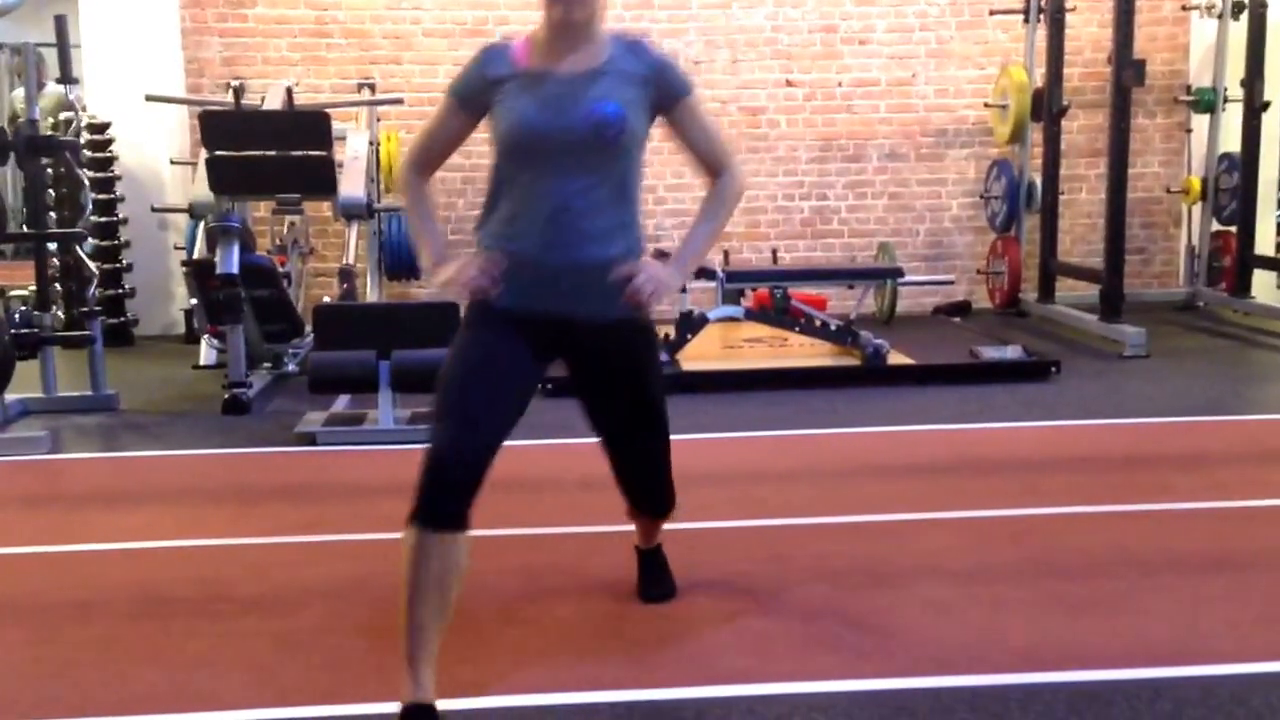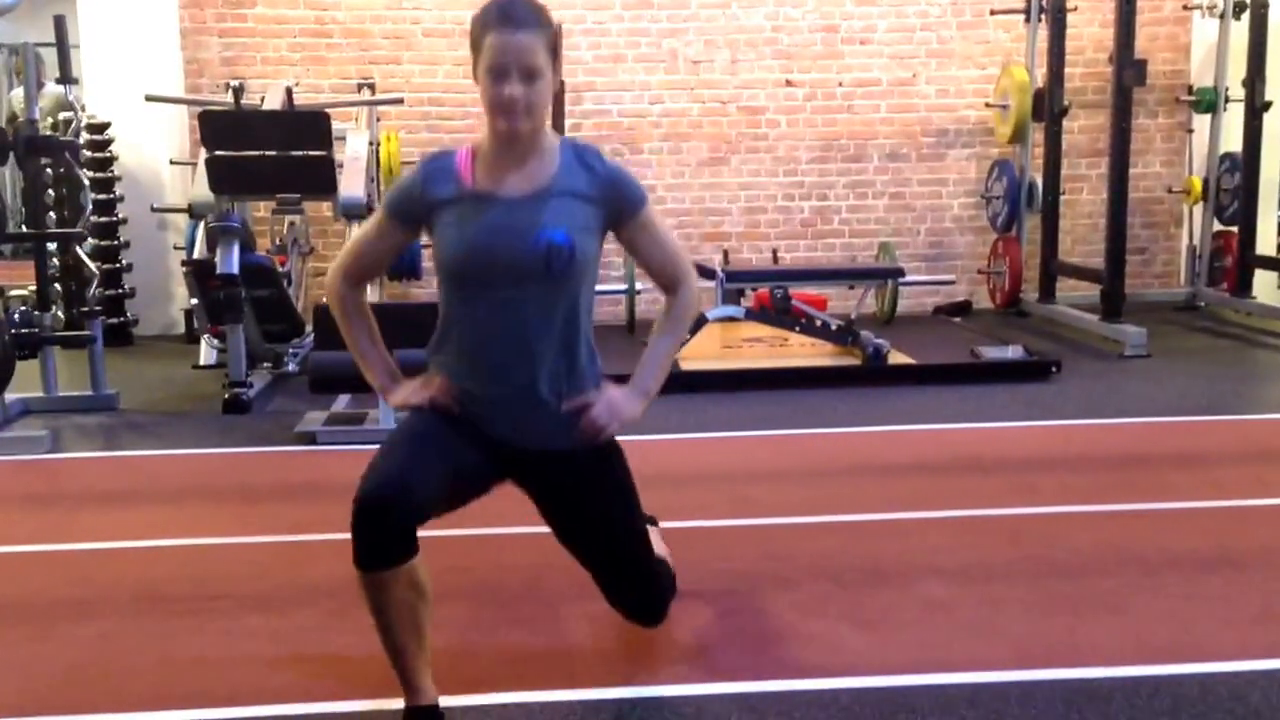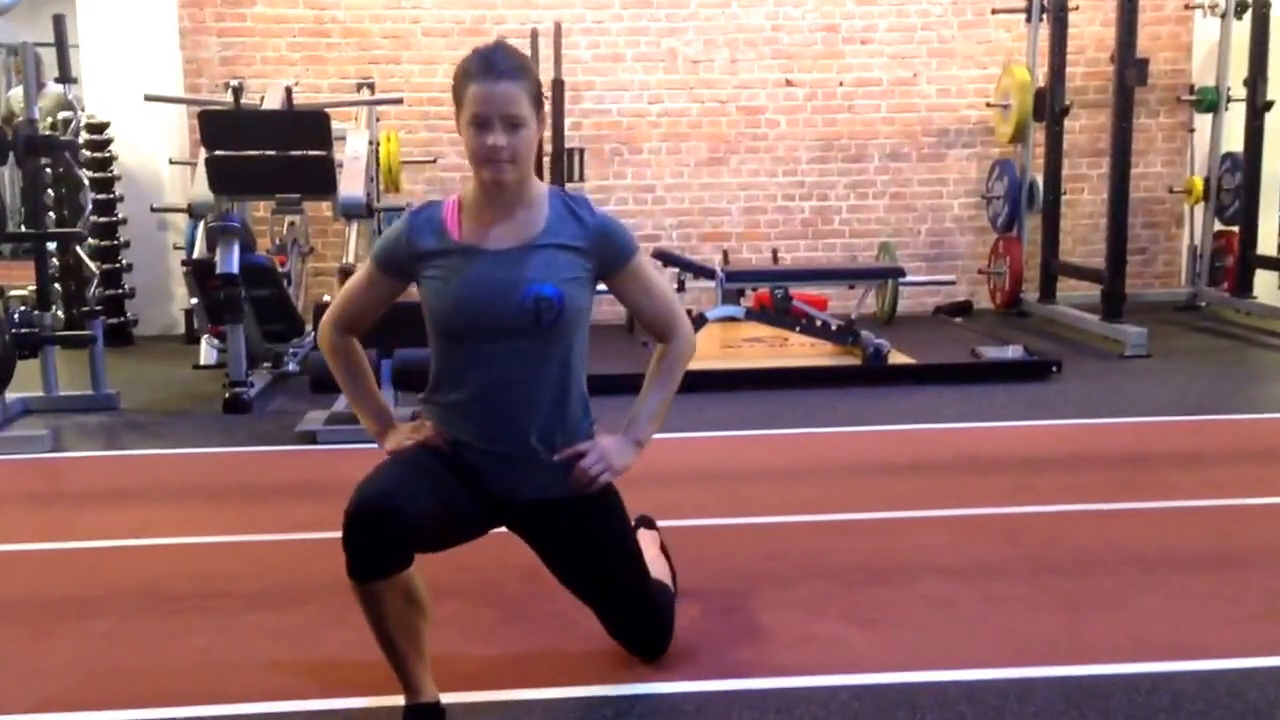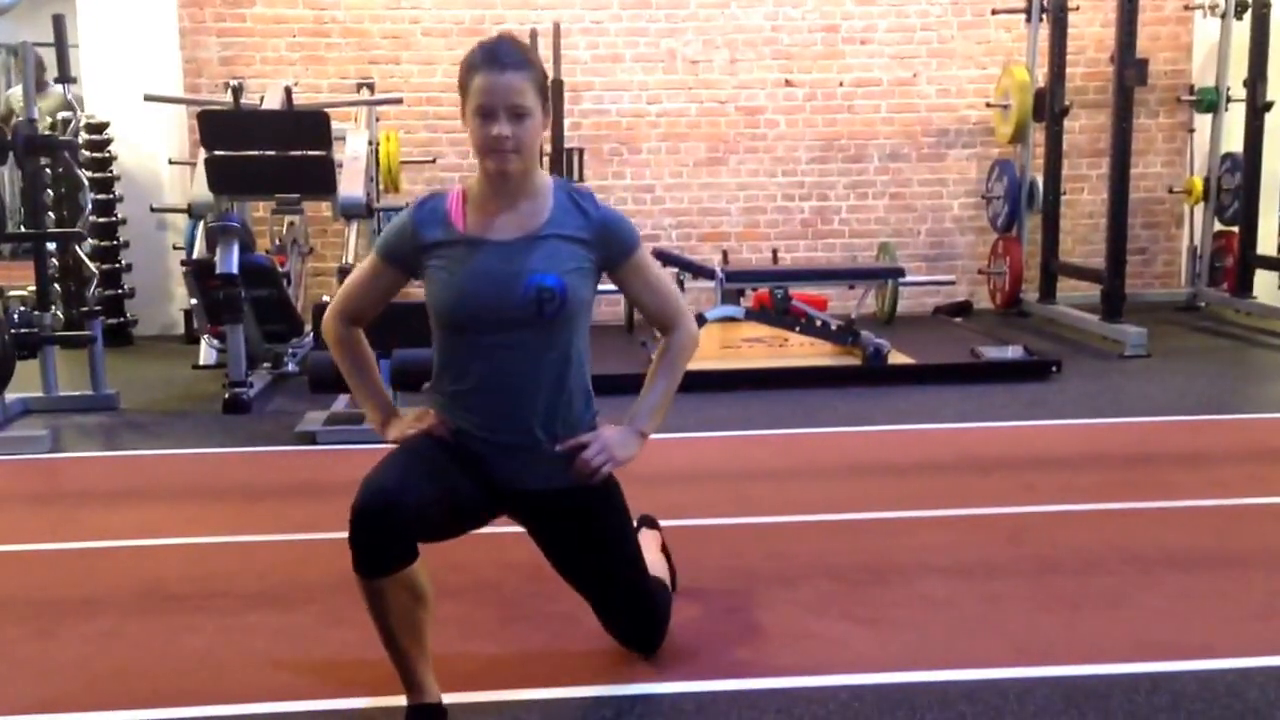
dt=0.3s
person 1, frame 1
left shoulder: (641, 66)
right shoulder: (495, 66)
left elbow: (725, 174)
right elbow: (416, 168)
left wrist: (680, 265)
right wrist: (442, 259)
left hip: (608, 308)
right hip: (507, 309)
left knee: (649, 480)
right knee: (448, 471)
left ankle: (648, 550)
person 1, frame 2
left shoulder: (597, 179)
right shoulder: (434, 182)
left elbow: (682, 288)
right elbow: (344, 282)
left wrist: (637, 392)
right wrist: (391, 382)
left hip: (566, 430)
right hip: (462, 416)
left knee: (646, 602)
right knee: (379, 509)
left ankle: (647, 539)
person 1, frame 3
left shoulder: (587, 229)
right shoulder: (422, 233)
left elbow: (676, 334)
right elbow: (337, 331)
left wrist: (631, 439)
right wrist: (385, 427)
left hip: (559, 472)
right hip: (456, 459)
left knee: (649, 637)
right knee: (370, 520)
left ankle: (644, 541)
person 1, frame 4
left shoulder: (590, 221)
right shoulder: (426, 224)
left elbow: (679, 328)
right elbow: (341, 322)
left wrist: (635, 430)
right wrist: (388, 417)
left hip: (561, 466)
right hip: (460, 449)
left knee: (643, 633)
right knee: (377, 515)
left ankle: (646, 540)
